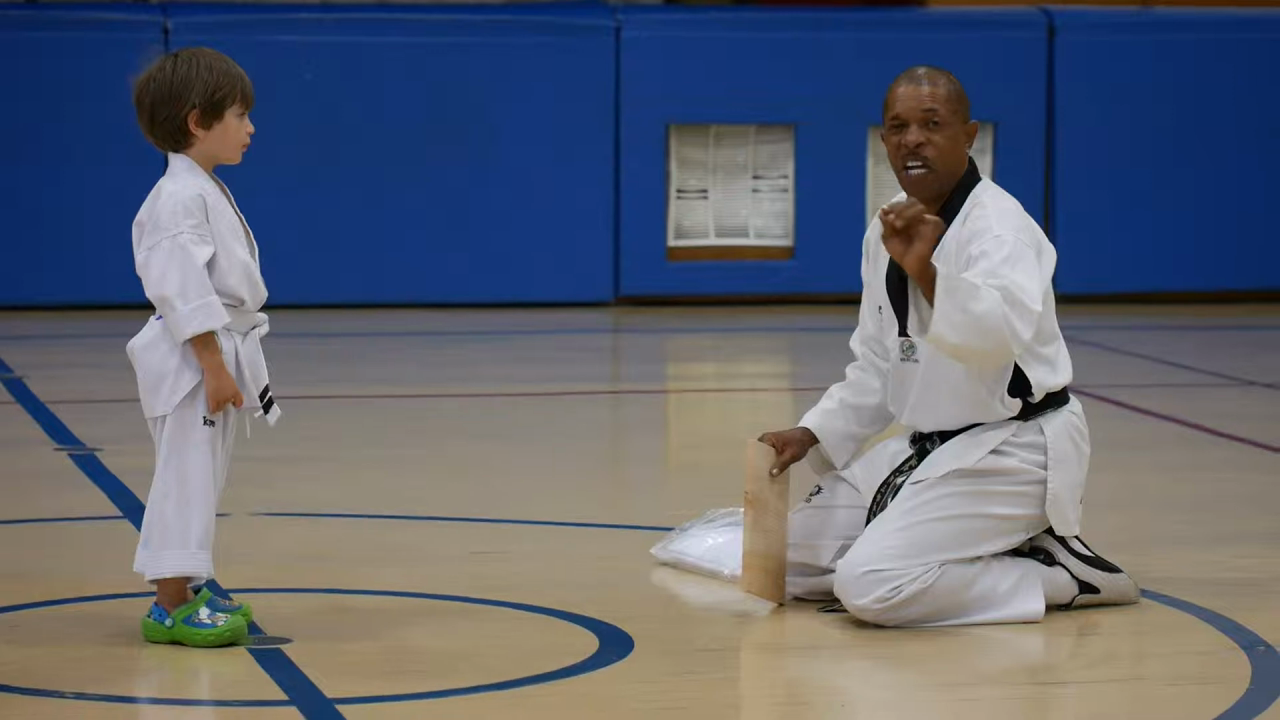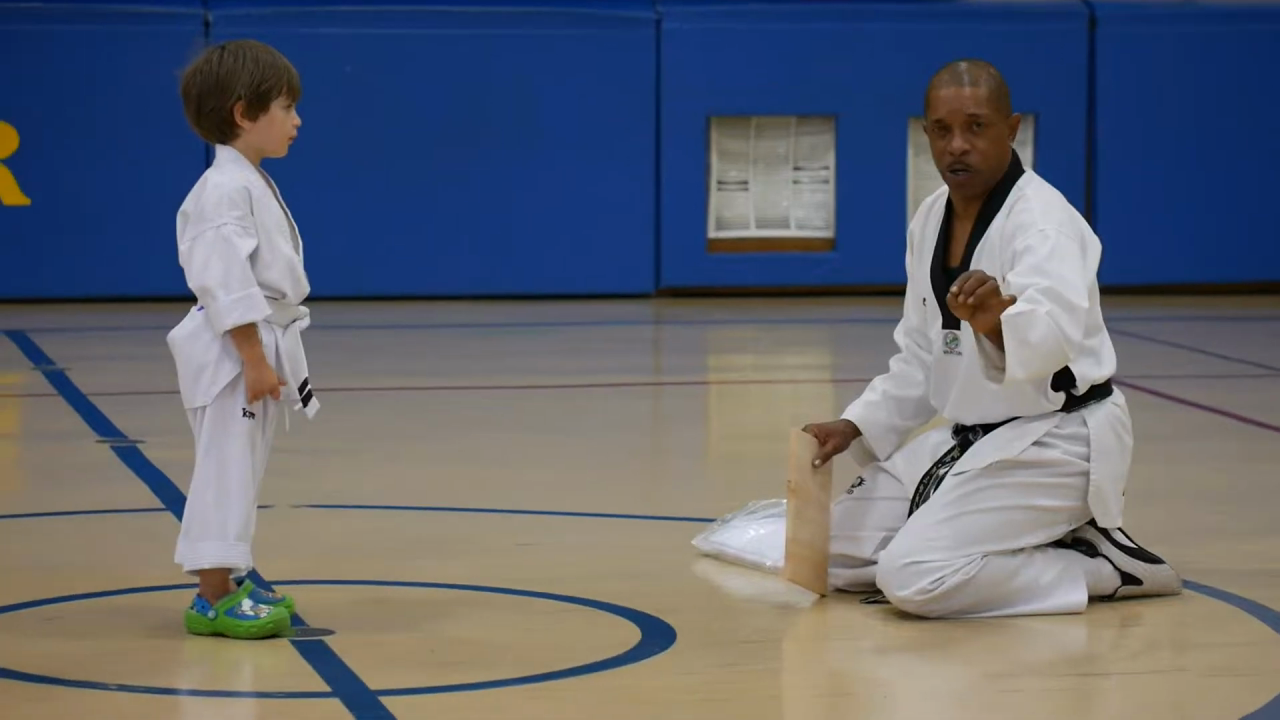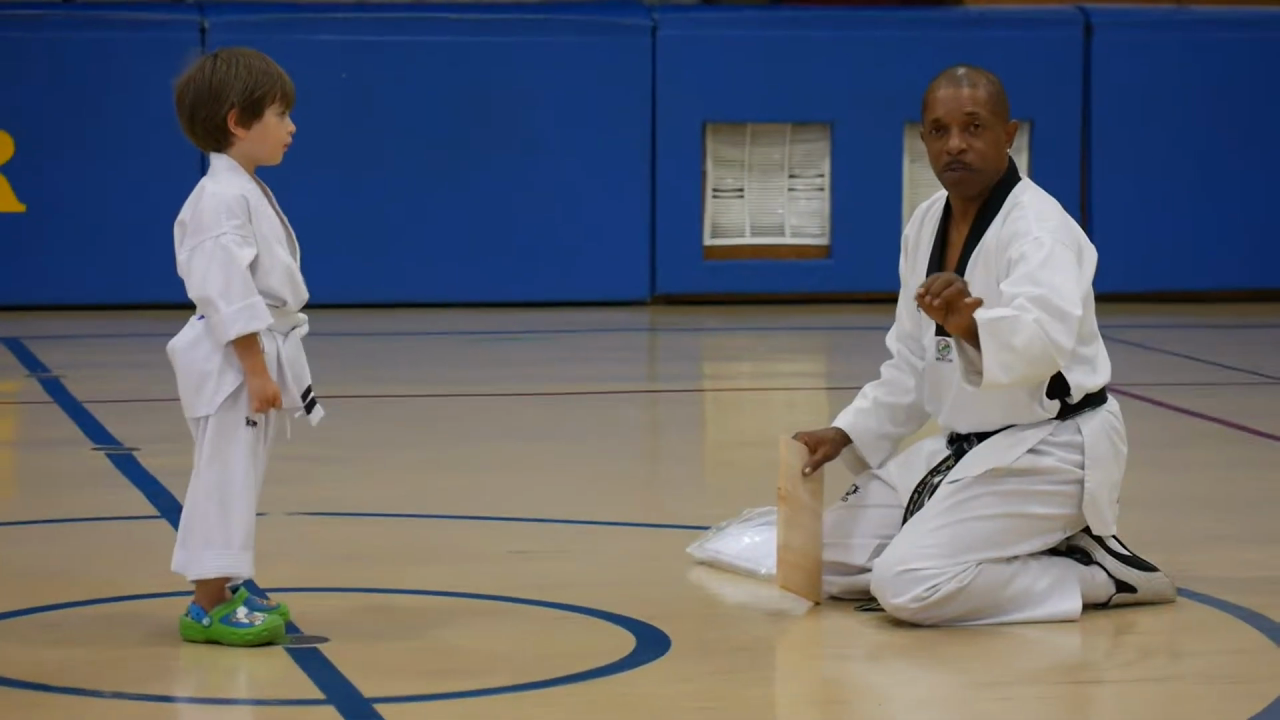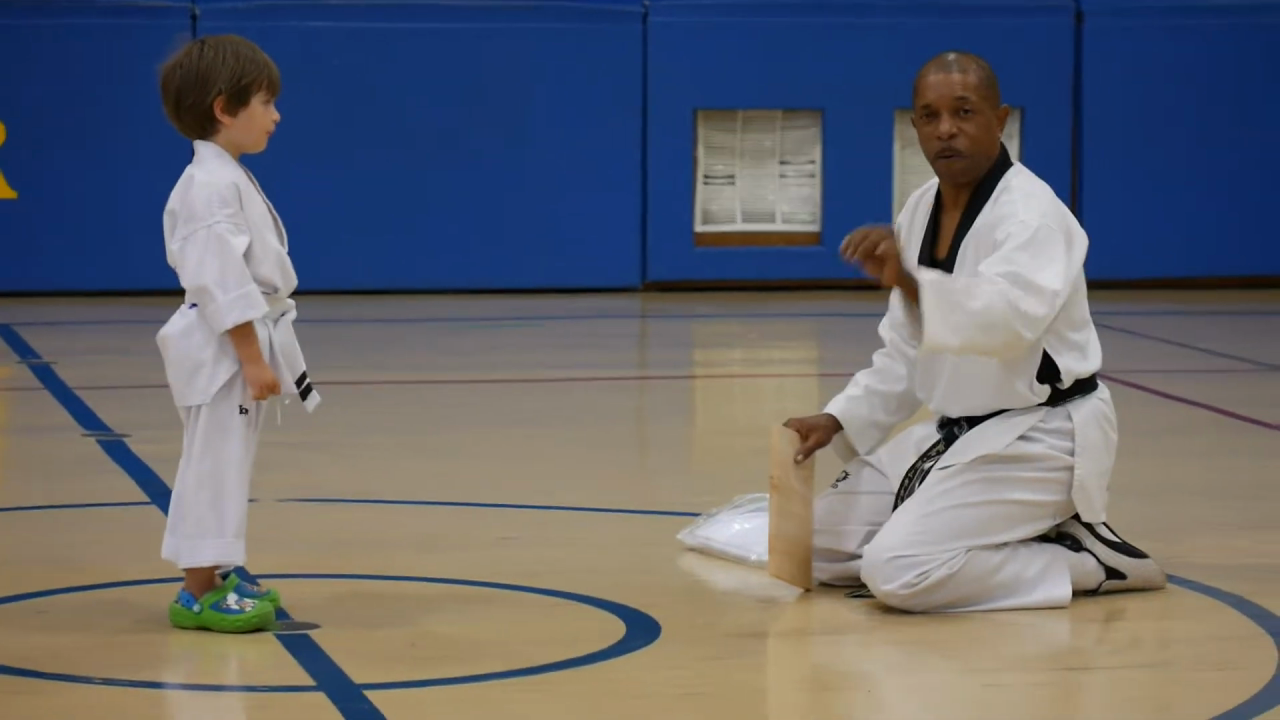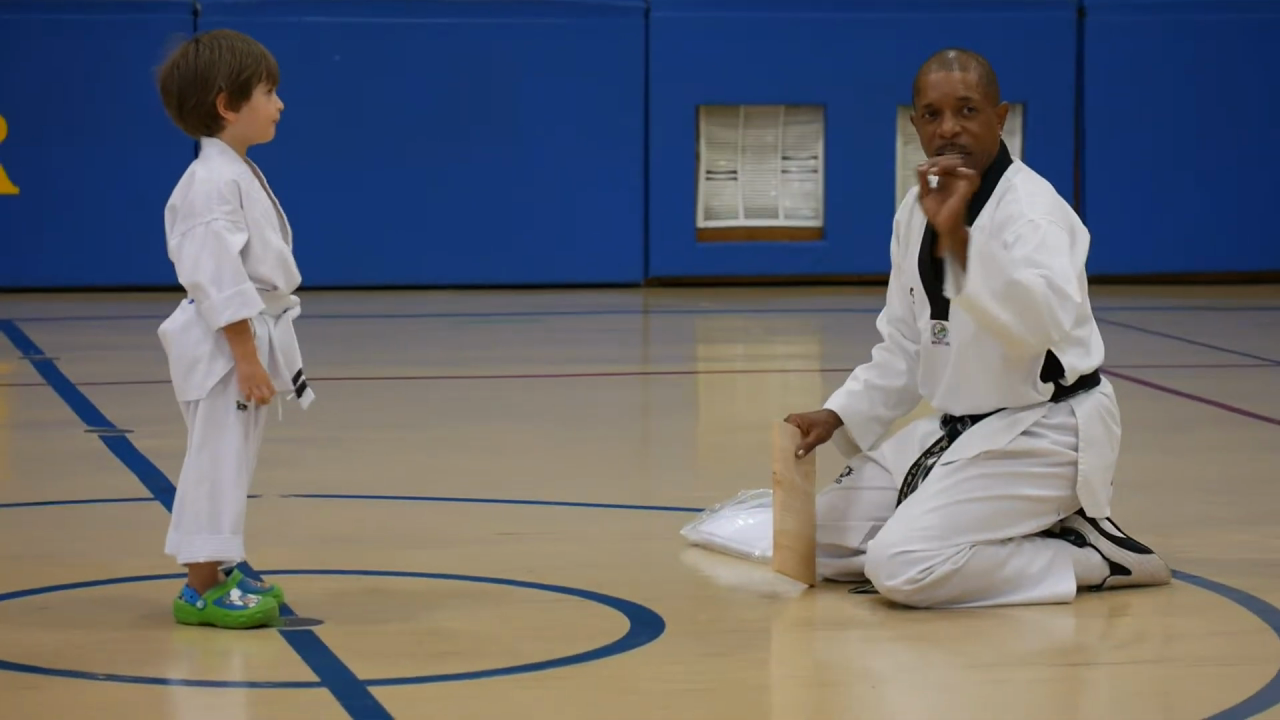
dt=0.5s
person 1, frame 1
left shoulder: (206, 192)
right shoulder: (180, 197)
right elbow: (183, 293)
right wrist: (215, 367)
left hip: (216, 357)
right hip: (194, 360)
left knee: (203, 476)
right knee: (186, 477)
left ankle: (189, 588)
right ankle: (171, 606)
person 1, frame 2
left shoulder: (253, 183)
right shoulder: (226, 188)
right elbow: (226, 284)
right wrist: (254, 360)
left hip: (258, 349)
right hip: (234, 351)
left knee: (242, 467)
right knee: (225, 467)
left ankle: (231, 578)
right ankle: (214, 597)
person 1, frame 3
left shoulder: (247, 192)
right shoulder: (222, 197)
right elbow: (226, 294)
right wrist: (257, 370)
left hip: (256, 359)
right hip: (232, 361)
left knee: (239, 476)
right knee: (225, 476)
left ankle: (226, 587)
right ankle: (208, 605)
person 1, frame 4
left shoulder: (228, 178)
right shoulder: (211, 185)
right elbow: (220, 282)
left wrist: (258, 354)
right wrist: (252, 357)
left hip: (241, 347)
right hip: (222, 348)
left knee: (226, 464)
right knee: (214, 464)
left ankle: (216, 576)
right ankle: (198, 593)
person 1, frame 5
left shoulder: (238, 174)
right shoulder: (213, 181)
right elbow: (218, 281)
right wrist: (247, 357)
left hip: (249, 342)
right hip: (224, 345)
left knee: (233, 460)
right knee: (216, 461)
left ankle: (221, 571)
right ankle: (201, 588)
person 2, frame 1
left shoulder: (999, 225)
right shoulder: (894, 224)
left elbow: (1000, 332)
right elbow: (878, 364)
left wrist: (923, 272)
right wrist: (813, 433)
left hip: (1013, 450)
right hip: (926, 445)
left knee: (869, 586)
right knee: (796, 563)
left ankle: (1061, 574)
right ankle: (1002, 553)
person 2, frame 2
left shoulder: (1043, 221)
right shoulder: (931, 218)
left elbow: (1052, 334)
right elbow: (920, 357)
left wrist: (997, 319)
right wrist: (857, 425)
left hip: (1055, 441)
right hip: (968, 437)
left knee: (913, 579)
right knee: (839, 554)
left ankle: (1101, 564)
right ankle: (1047, 542)
person 2, frame 3
left shoulder: (1040, 228)
right shoulder: (926, 223)
left elbow: (1041, 339)
right elbow: (911, 363)
left wrist: (971, 324)
right wrist: (847, 433)
left hip: (1049, 449)
right hip: (963, 445)
left knee: (906, 586)
right knee: (832, 559)
left ankle: (1095, 572)
right ankle: (1043, 552)
person 2, frame 4
left shoulder: (1032, 212)
right shoulder: (920, 209)
left elbow: (1012, 318)
right elbow: (905, 349)
left wrist: (908, 283)
right wrist: (839, 420)
left hip: (1041, 438)
right hip: (958, 431)
left knee: (897, 573)
right knee: (825, 547)
left ankle: (1088, 559)
right ankle: (1034, 539)
person 2, frame 5
left shoulder: (1033, 208)
right shoulder: (915, 207)
left elbow: (1038, 318)
right elbow: (905, 343)
left wrist: (959, 239)
right wrist: (838, 415)
left hip: (1040, 432)
right hip: (955, 428)
left knee: (900, 568)
right knee: (826, 544)
left ankle: (1090, 555)
right ankle: (1030, 535)
